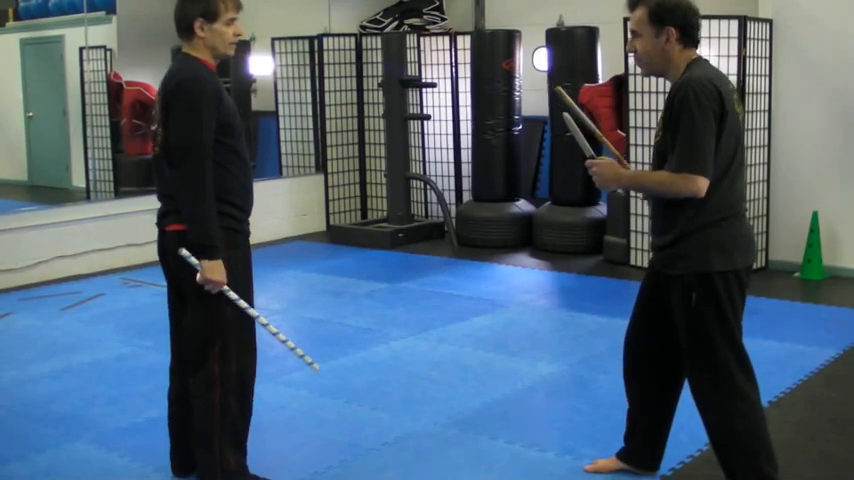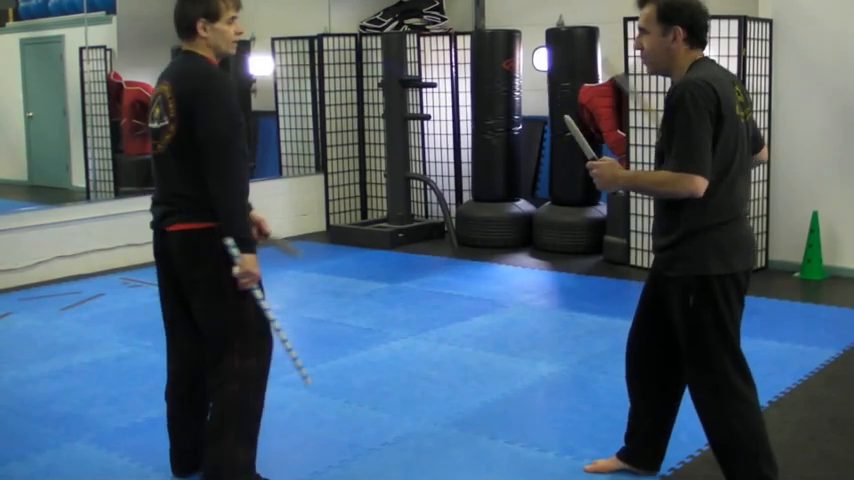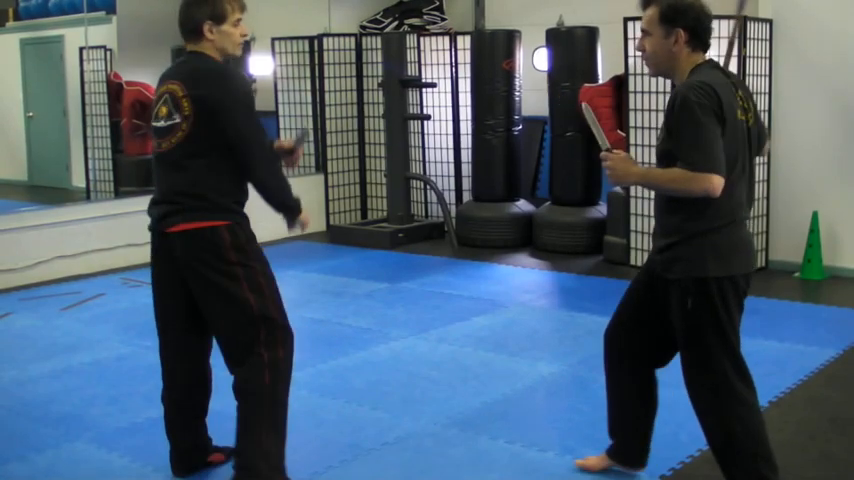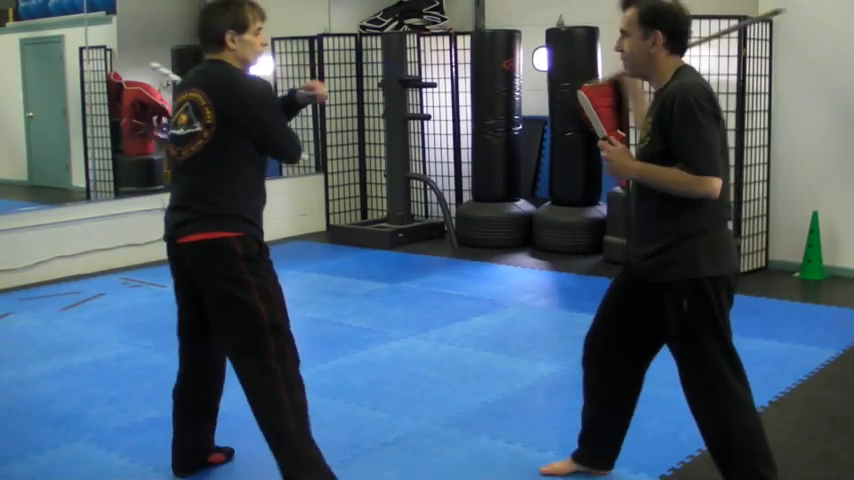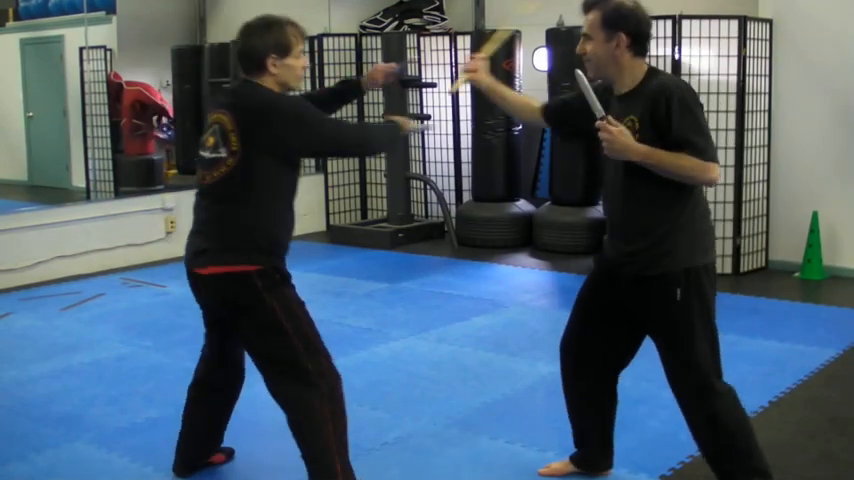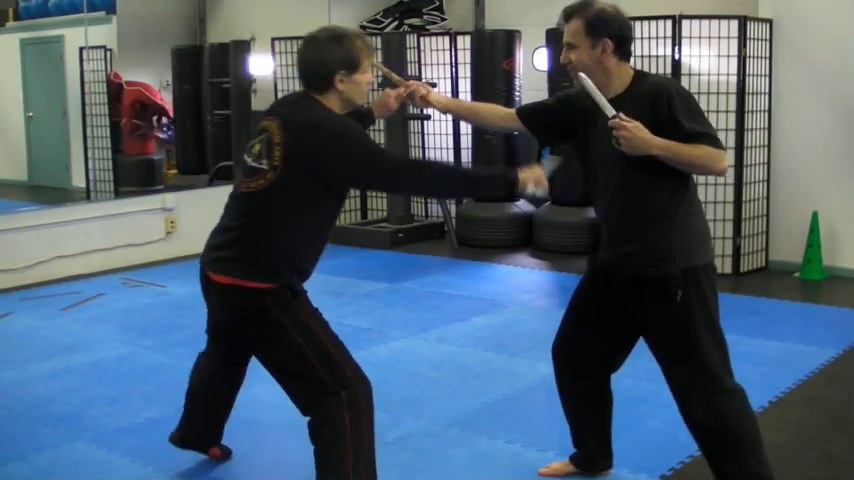
dt=0.2s
person 1, frame 1
left shoulder: (692, 89)
right shoulder: (702, 82)
left elbow: (691, 182)
left wrist: (621, 178)
right wrist: (646, 181)
left hip: (706, 257)
right hip: (682, 253)
left knee: (719, 375)
right knee: (646, 353)
person 1, frame 2
left shoulder: (691, 89)
right shoulder: (721, 81)
left elbow: (690, 182)
right elbow: (758, 151)
left wrist: (622, 179)
left hip: (706, 259)
right hip: (686, 254)
left knee: (717, 377)
right knee: (647, 352)
person 1, frame 3
left shoulder: (694, 93)
right shoulder: (725, 85)
left elbow: (707, 181)
right elbow: (754, 144)
left wrist: (635, 173)
left hip: (705, 263)
right hip: (677, 257)
left knee: (717, 380)
right knee: (625, 343)
person 1, frame 4
left shoulder: (687, 97)
right shoulder: (668, 94)
left elbow: (708, 183)
left wrist: (630, 168)
right wrist: (639, 88)
left hip: (696, 267)
right hip: (651, 261)
left knee: (714, 383)
right knee: (605, 351)
person 1, frame 5
left shoulder: (669, 94)
right shoulder: (603, 95)
left elbow: (709, 171)
right elbow: (538, 114)
left wrist: (635, 150)
right wrist: (486, 83)
left hip: (676, 263)
right hip: (622, 257)
left knee: (697, 380)
right knee: (582, 356)
person 1, frame 6
left shoulder: (661, 94)
right shoulder: (579, 104)
left elbow: (718, 161)
right elbow: (509, 118)
left wrist: (651, 144)
right wrist: (443, 102)
left hip: (675, 265)
right hip: (616, 262)
left knee: (705, 384)
right knee: (575, 356)
person 2, frame 1
left shoulder: (184, 78)
right shoulder: (196, 83)
right elbow: (194, 174)
right wrist: (212, 252)
left hip: (183, 236)
right hip: (205, 241)
left knee: (193, 350)
right knee: (225, 355)
person 2, frame 2
left shoulder: (174, 78)
right shoulder: (210, 81)
right elbow: (222, 167)
left wrist: (241, 213)
right wrist: (243, 244)
left hip: (172, 231)
right hip: (205, 235)
left knee: (189, 348)
right knee: (243, 348)
person 2, frame 3
left shoulder: (171, 81)
right shoulder: (223, 79)
right elbow: (253, 160)
left wrist: (272, 149)
right wrist: (292, 209)
left hip: (167, 231)
right hip: (212, 232)
left knee: (185, 346)
right knee: (264, 343)
person 2, frame 4
left shoulder: (190, 86)
right shoulder: (238, 87)
right elbow: (285, 147)
left wrist: (298, 96)
right wrist: (291, 125)
left hip: (183, 239)
right hip: (224, 242)
left knee: (201, 349)
right knee: (269, 359)
person 2, frame 5
left shoulder: (233, 101)
right shoulder: (271, 110)
left elbow: (298, 112)
right elbow: (342, 139)
left wrist: (360, 84)
right wrist: (393, 128)
left hip: (205, 263)
right hip: (247, 271)
left knee: (224, 355)
right knee: (314, 384)
person 2, frame 6
left shoulder: (290, 112)
right shoulder: (326, 133)
right elbow: (412, 176)
left wrist: (372, 107)
right wrist: (512, 180)
left hip: (220, 268)
right hip: (258, 286)
left knee: (227, 352)
right knee: (341, 393)
left ankle: (197, 433)
